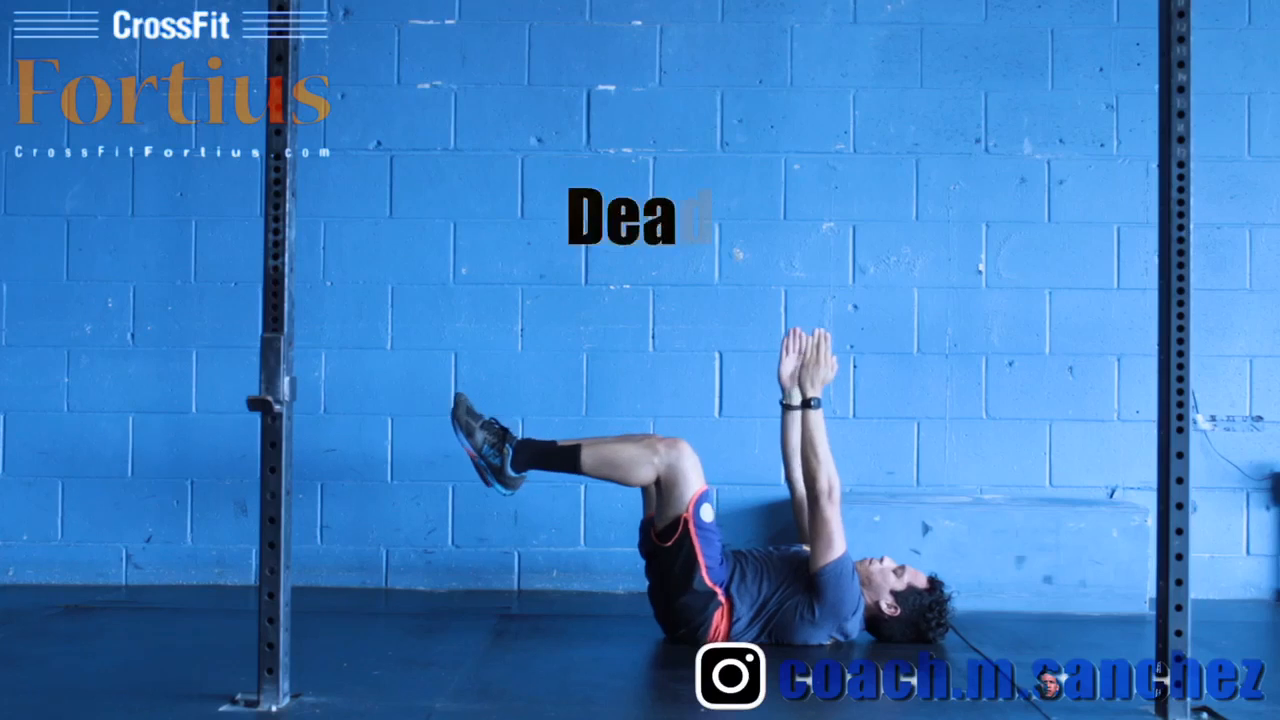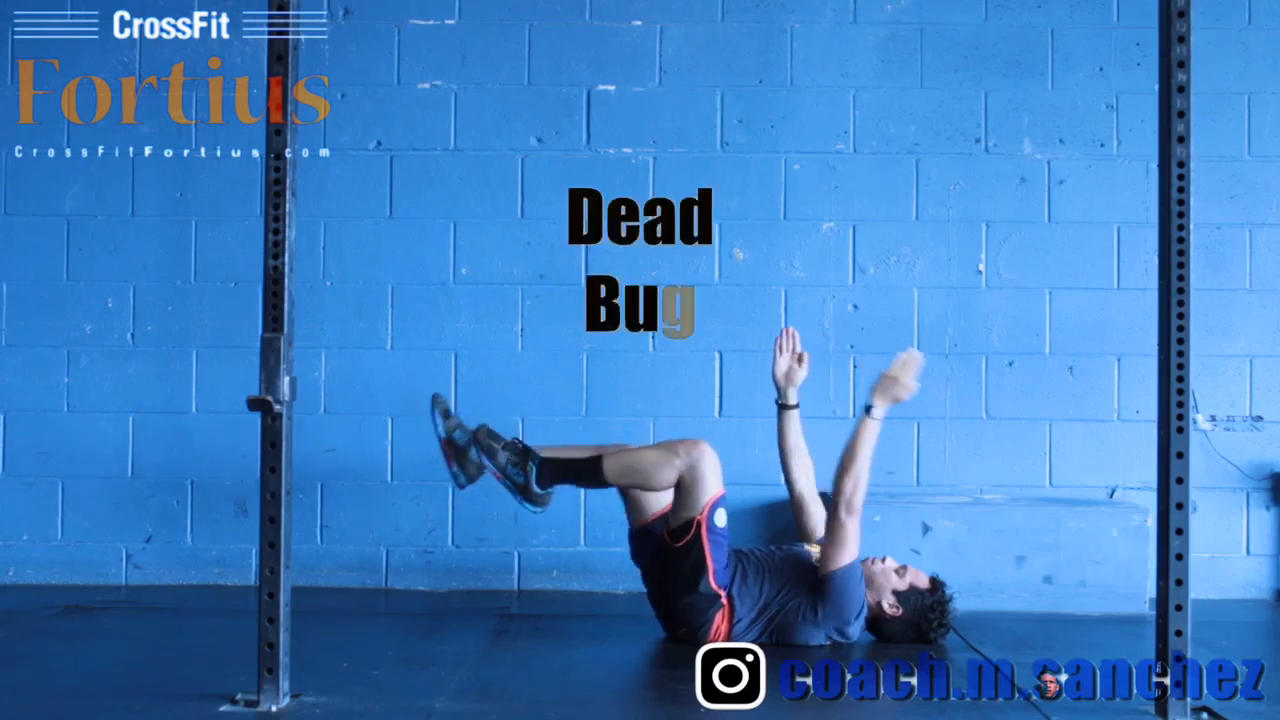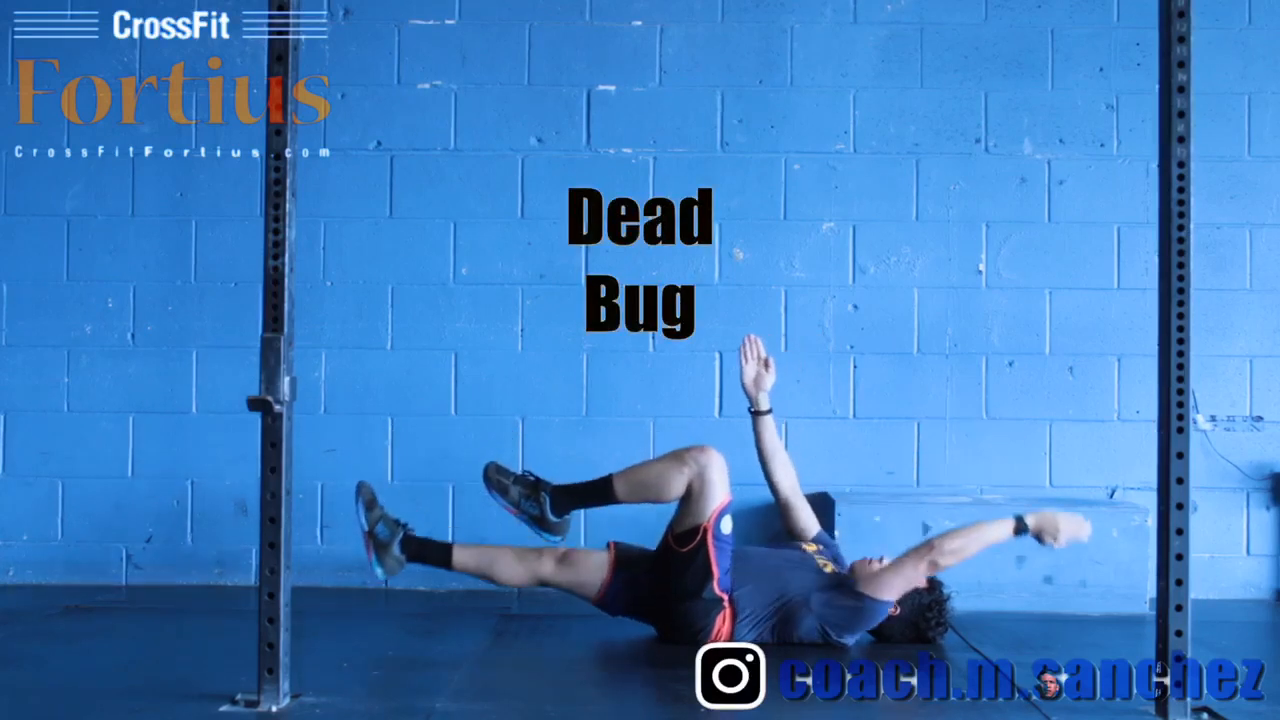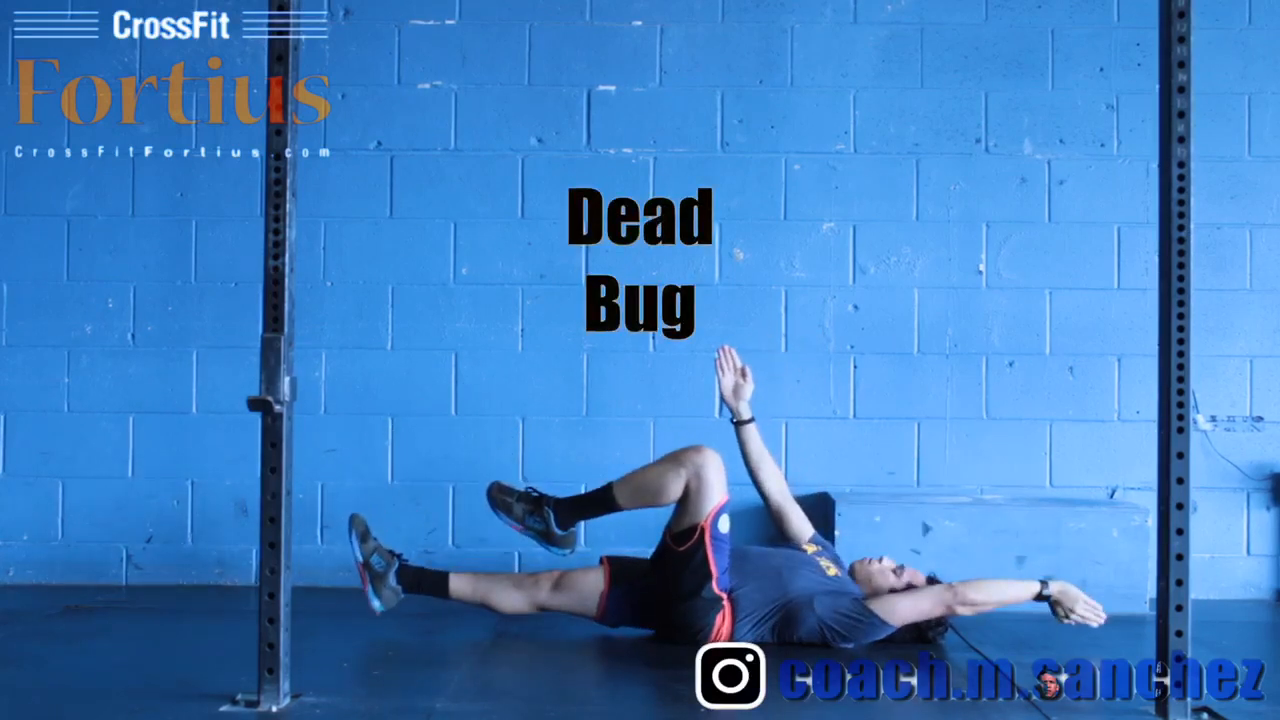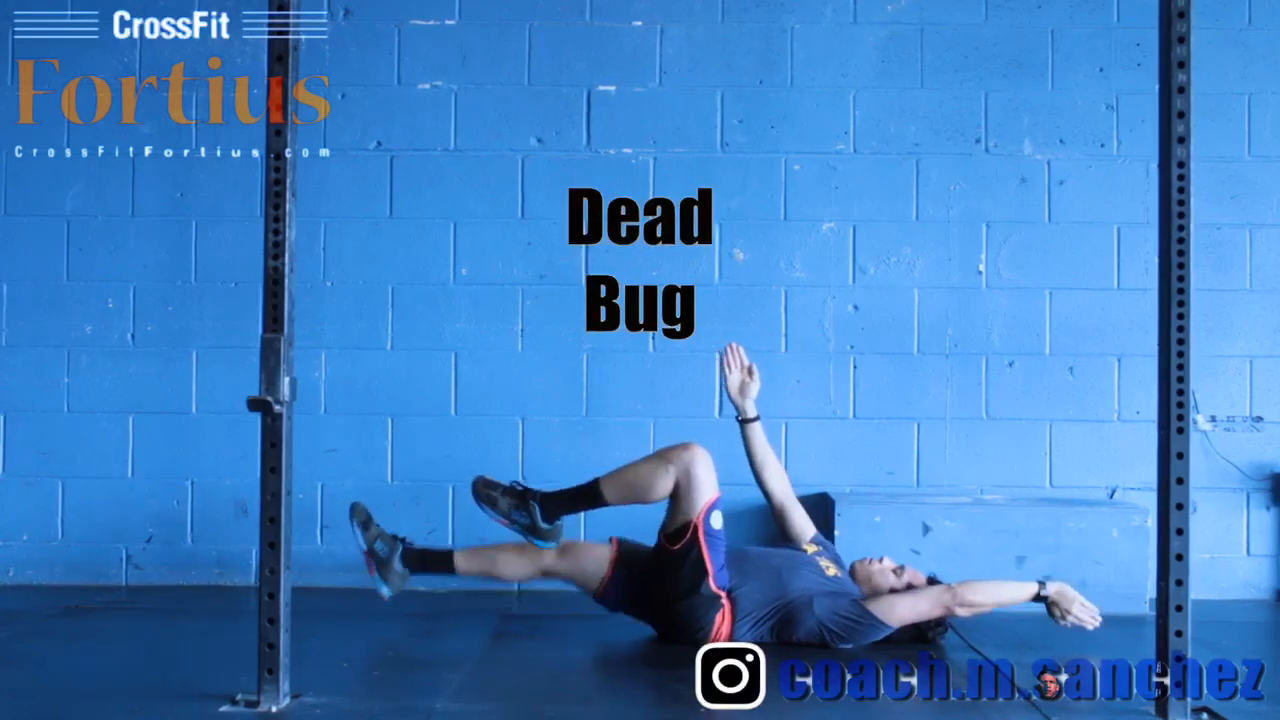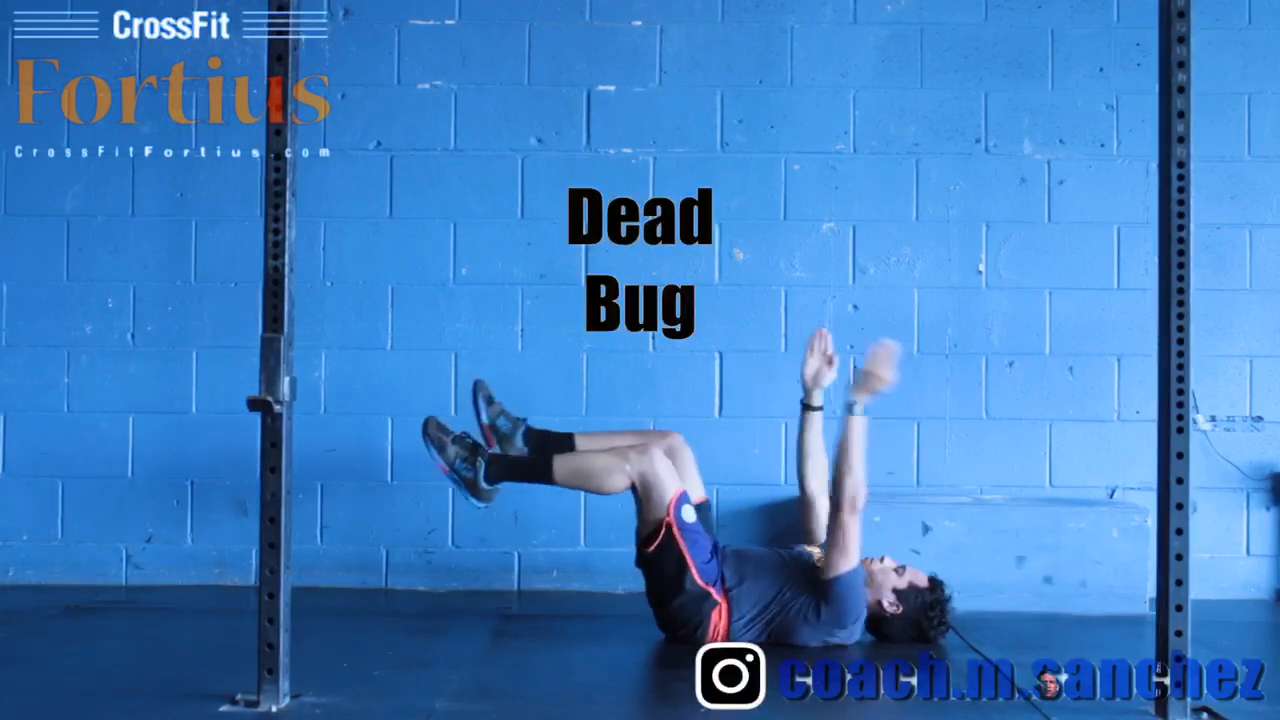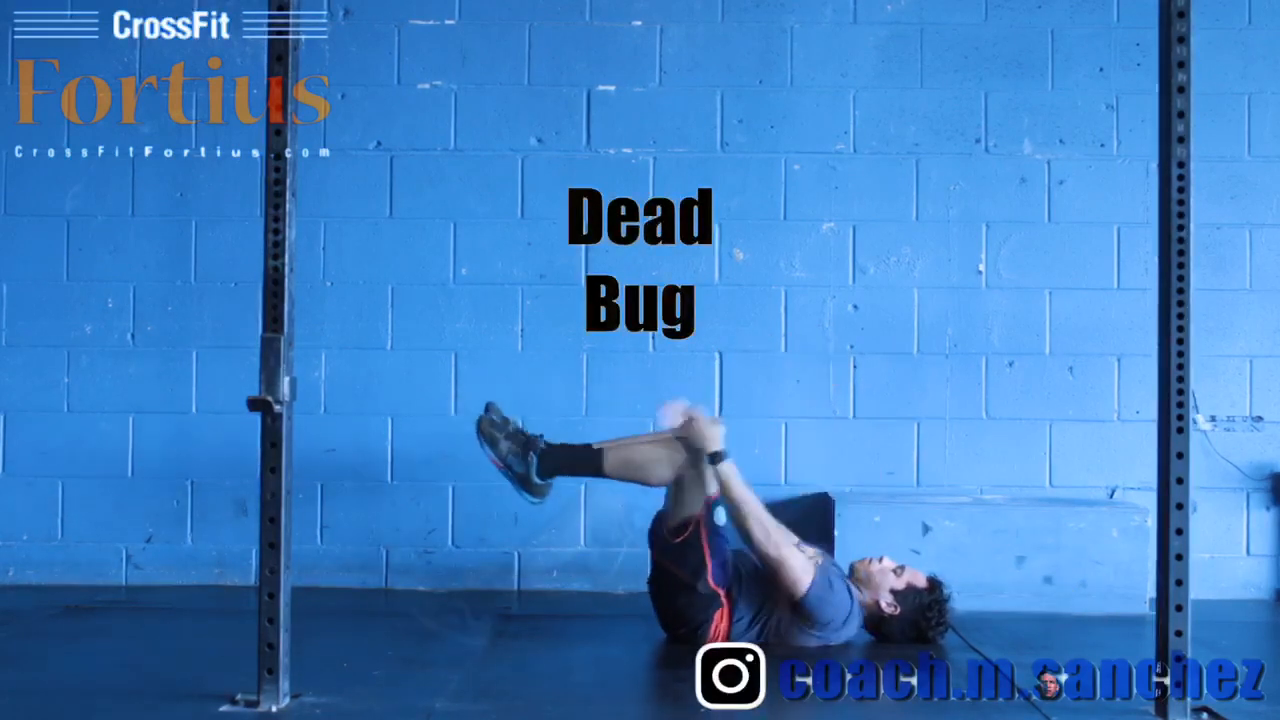
dt=0.7s
person 1, frame 1
left shoulder: (841, 604)
right shoulder: (838, 581)
left elbow: (825, 495)
right elbow: (800, 484)
left wrist: (813, 396)
right wrist: (791, 395)
left hip: (704, 604)
right hip: (697, 588)
left knee: (674, 454)
right knee: (658, 452)
left ankle: (515, 457)
right ankle: (514, 453)
person 1, frame 2
left shoulder: (844, 605)
right shoulder: (834, 568)
left elbow: (846, 503)
right elbow: (804, 489)
left wrist: (877, 406)
right wrist: (789, 393)
left hip: (702, 604)
right hip: (694, 588)
left knee: (697, 455)
right knee: (631, 461)
left ankle: (539, 475)
right ankle: (480, 456)
person 1, frame 3
left shoulder: (856, 609)
right shoulder: (832, 563)
left elbow: (933, 553)
right elbow: (786, 486)
left wrist: (1024, 524)
right wrist: (760, 402)
left hip: (703, 606)
right hip: (677, 589)
left knee: (705, 461)
right knee: (549, 562)
left ankle: (556, 500)
right ankle: (407, 547)
person 1, frame 4
left shoulder: (862, 615)
right shoulder: (827, 560)
left elbow: (954, 598)
right elbow: (774, 488)
left wrist: (1047, 588)
right wrist: (742, 409)
left hip: (703, 607)
right hip: (675, 592)
left knee: (699, 462)
right knee: (543, 589)
left ankle: (560, 516)
right ankle: (401, 578)
person 1, frame 5
left shoulder: (860, 618)
right shoulder: (829, 563)
left elbow: (952, 597)
right elbow: (777, 487)
left wrist: (1042, 587)
right wrist: (747, 408)
left hip: (703, 607)
right hip: (677, 593)
left knee: (693, 459)
right knee: (552, 554)
left ankle: (542, 505)
right ankle: (408, 560)
person 1, frame 6
left shoulder: (844, 610)
right shoulder: (828, 568)
left elbow: (850, 508)
right elbow: (816, 490)
left wrist: (859, 402)
right wrist: (813, 396)
left hip: (701, 604)
right hip: (707, 579)
left knee: (646, 461)
right knee: (670, 444)
left ankle: (488, 471)
right ankle: (524, 441)
person 1, frame 7
left shoulder: (833, 607)
right shoulder: (834, 581)
left elbow: (773, 544)
right elbow: (783, 542)
left wrist: (715, 456)
left hip: (701, 606)
right hip: (700, 597)
left knee: (692, 451)
right knee: (692, 445)
left ankle: (543, 464)
right ankle: (542, 458)
